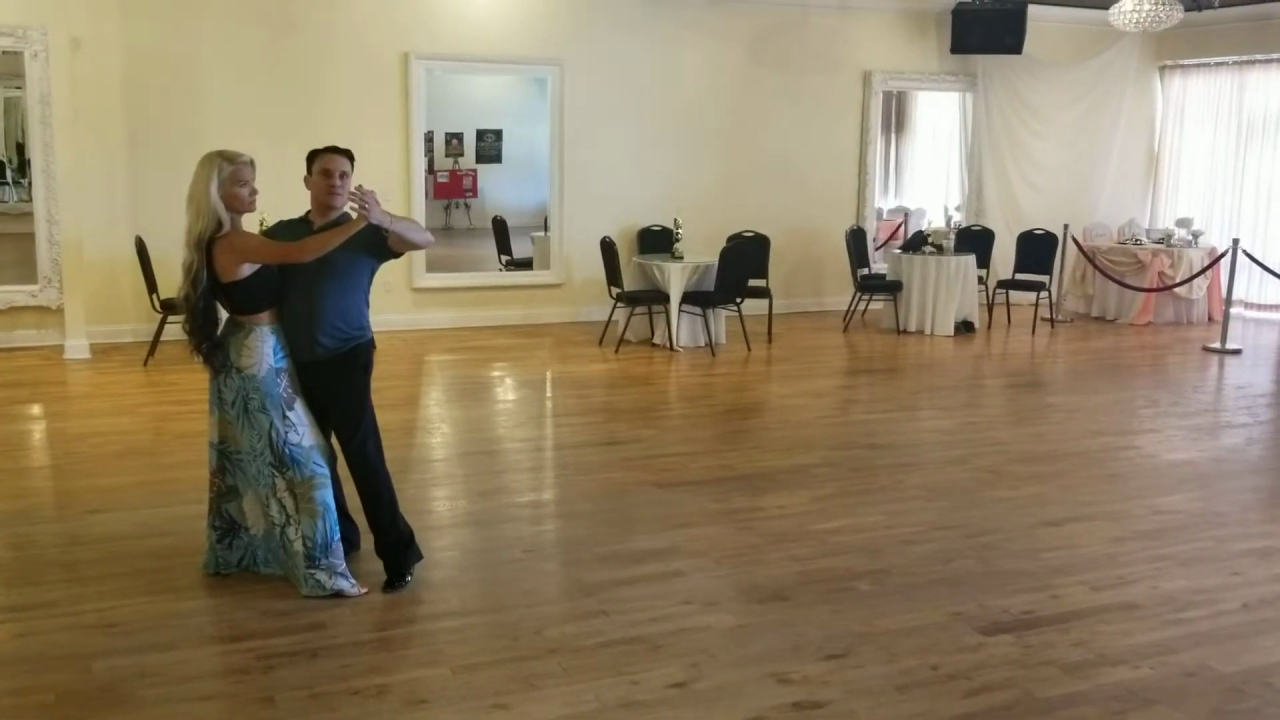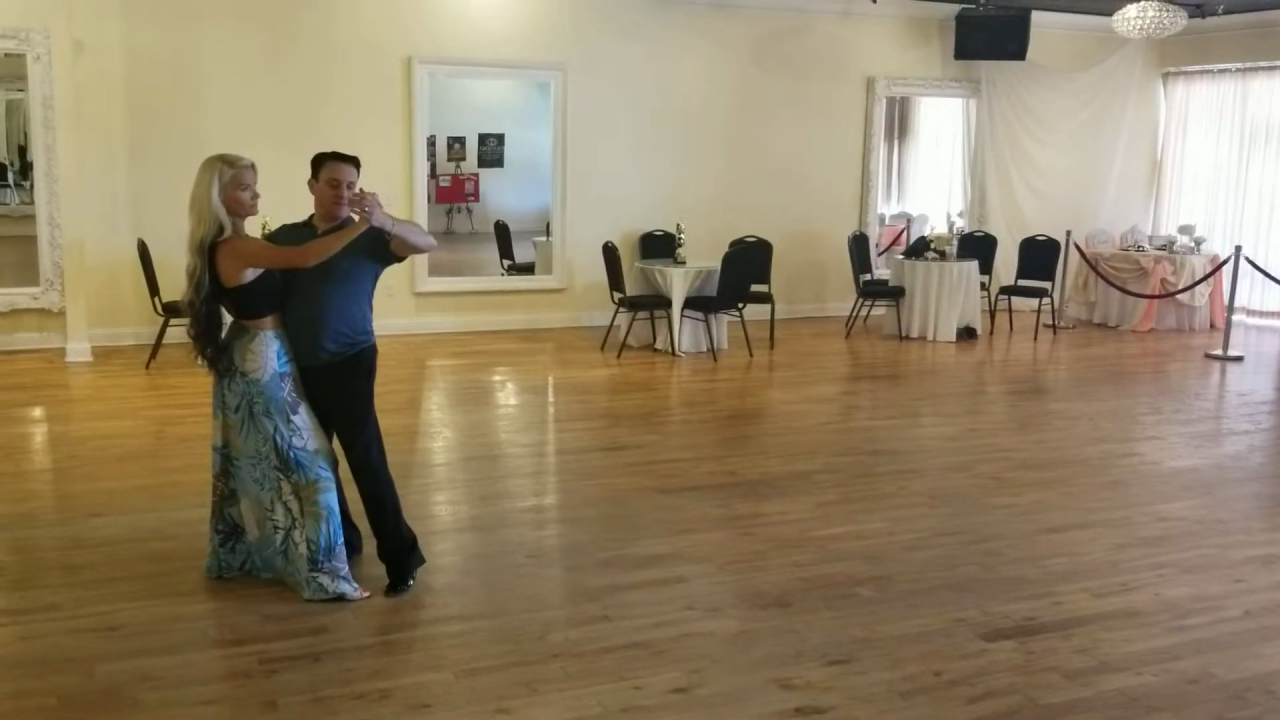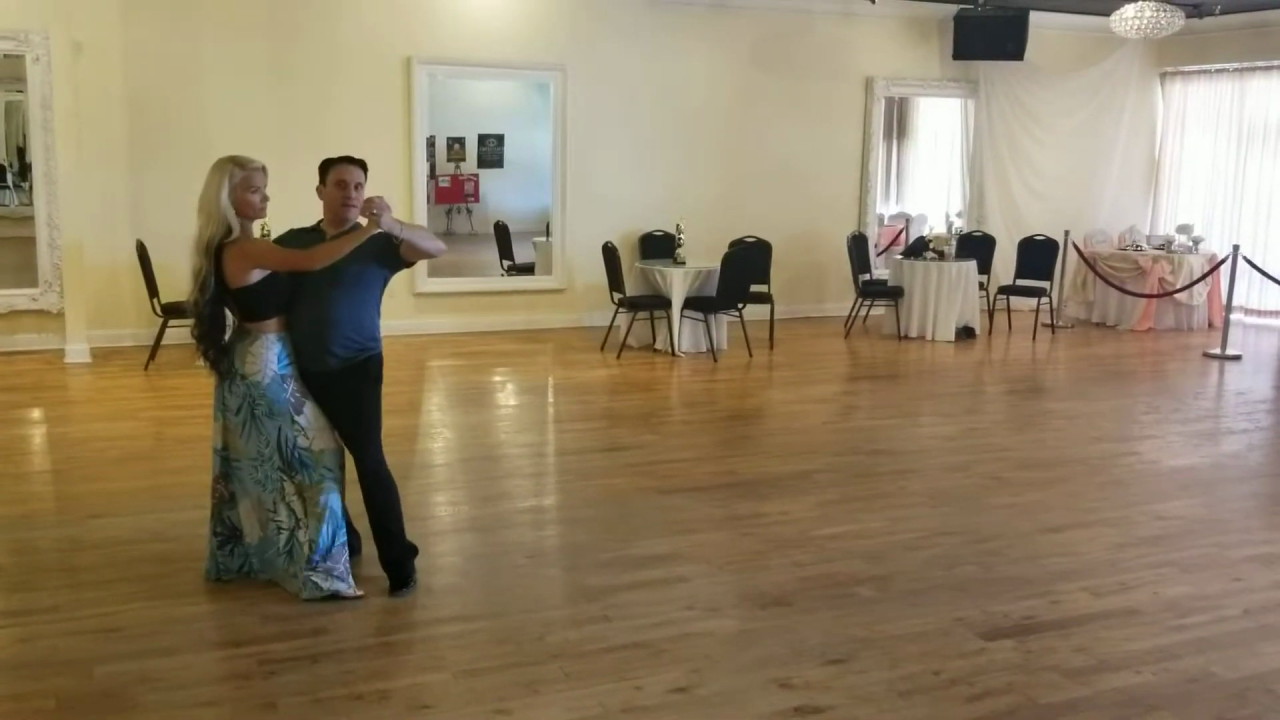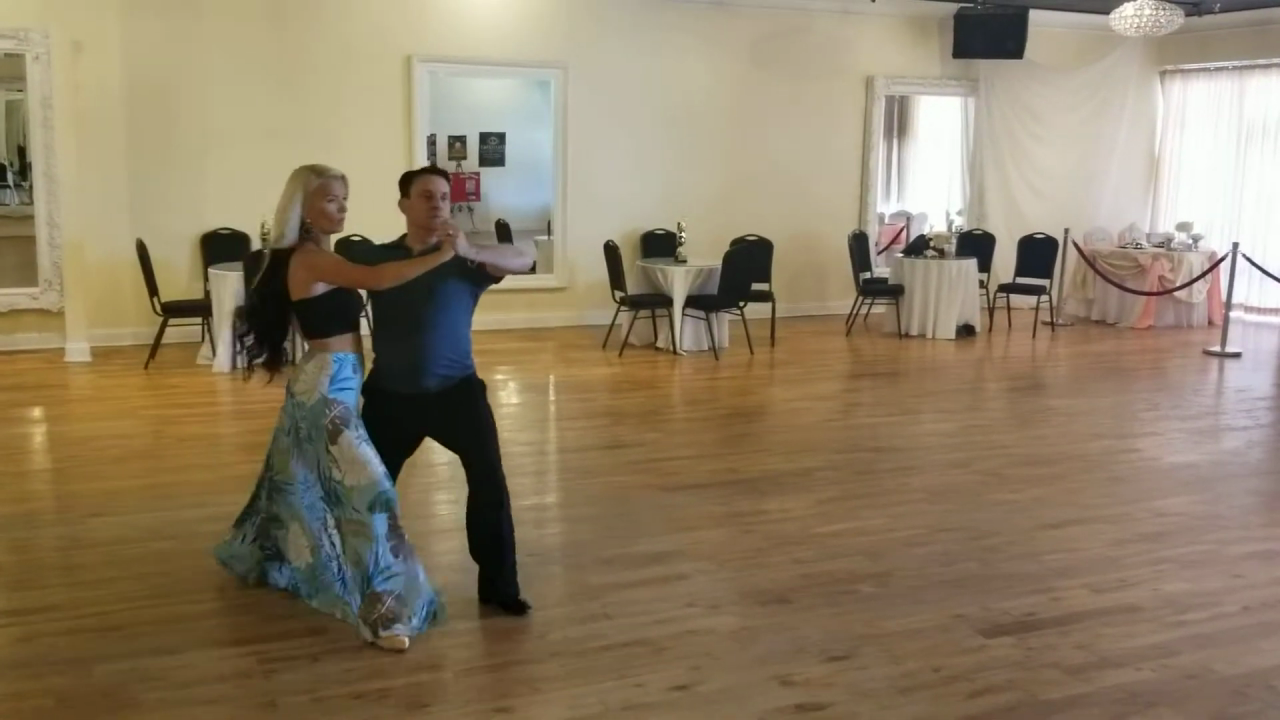
dt=0.7s
person 1, frame 1
left shoulder: (220, 242)
right shoulder: (234, 243)
right elbow: (299, 254)
right wrist: (360, 222)
left hip: (243, 354)
right hip: (258, 357)
left knee: (247, 460)
right knee: (298, 460)
left ankle: (235, 552)
right ankle: (318, 569)
person 1, frame 2
left shoulder: (224, 247)
right shoulder: (237, 248)
right elbow: (303, 258)
right wrist: (362, 225)
left hip: (247, 359)
right hip: (263, 362)
left knee: (251, 464)
right knee: (306, 464)
left ankle: (238, 555)
right ankle: (321, 573)
person 1, frame 3
left shoulder: (229, 248)
right shoulder: (246, 249)
right elbow: (311, 261)
right wrist: (369, 230)
left hip: (247, 362)
right hip: (265, 365)
left knee: (252, 466)
right knee: (319, 458)
left ankle: (237, 557)
right ankle: (320, 569)
person 1, frame 4
left shoulder: (313, 259)
right shoulder: (311, 259)
right elbow: (376, 279)
right wrist: (441, 256)
left hip: (326, 383)
right hip: (326, 387)
left knee: (297, 486)
right knee: (366, 491)
left ankle: (256, 559)
right ankle: (382, 613)
person 2, frame 1
left shoulder: (364, 234)
right shoulder: (281, 233)
left elbow: (424, 239)
left wrist: (381, 218)
left hip: (345, 361)
right hip: (295, 363)
left knee: (364, 458)
left ankle: (399, 554)
right ankle: (338, 537)
person 2, frame 2
left shoulder: (367, 238)
right shoulder: (284, 237)
left elbow: (426, 243)
left wrist: (382, 220)
left hip: (349, 365)
right hip: (298, 368)
left knee: (367, 460)
left ankle: (401, 556)
right ankle: (339, 541)
person 2, frame 3
left shoulder: (377, 245)
right shoulder: (291, 242)
left elbow: (436, 248)
left wrist: (391, 225)
left hip: (356, 371)
right hip: (302, 374)
left knee: (370, 462)
left ankle: (399, 561)
person 2, frame 4
left shoulder: (464, 260)
right shoulder: (372, 257)
left elbow: (522, 261)
left wrist: (469, 250)
left hip: (454, 390)
right hip: (389, 394)
left knee: (488, 477)
left ankle: (498, 583)
